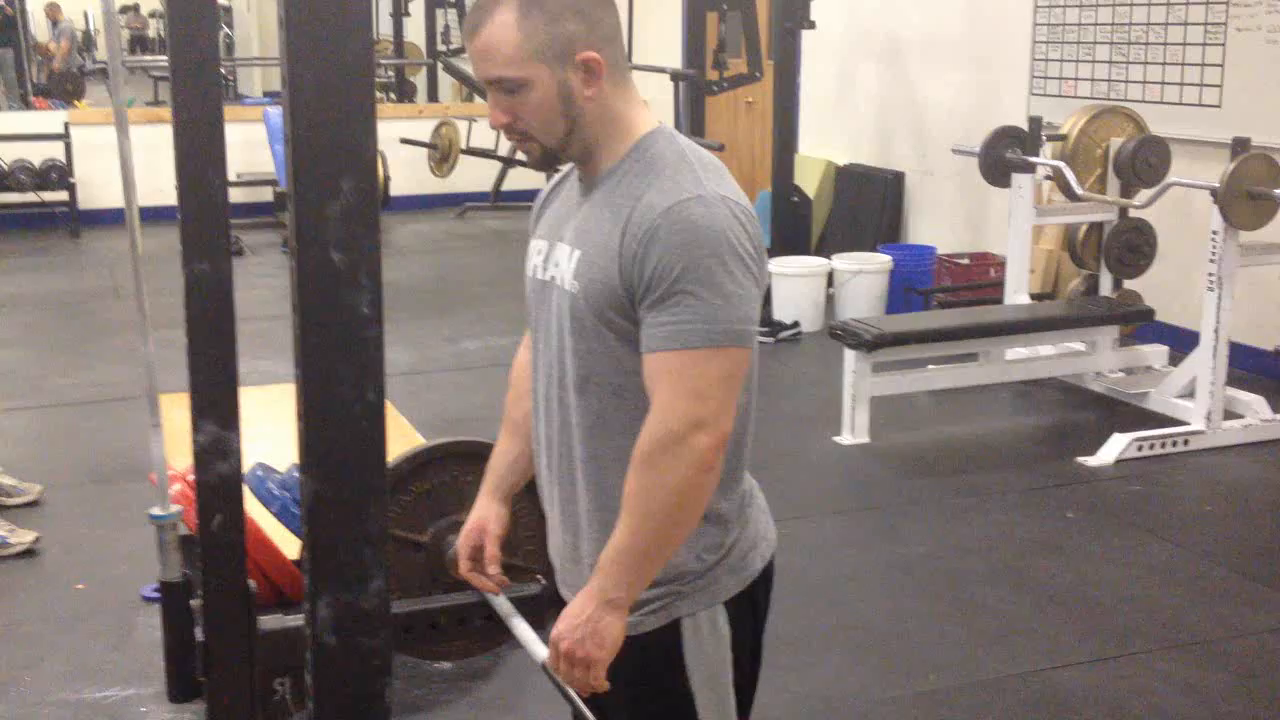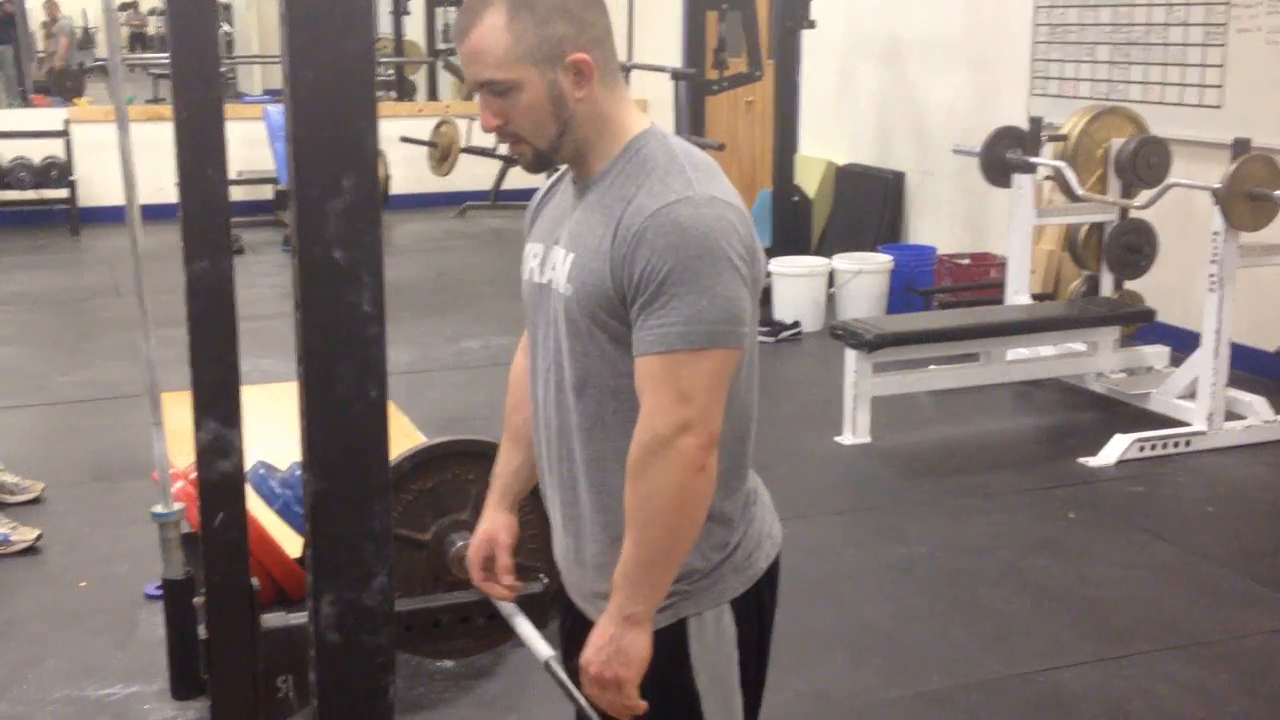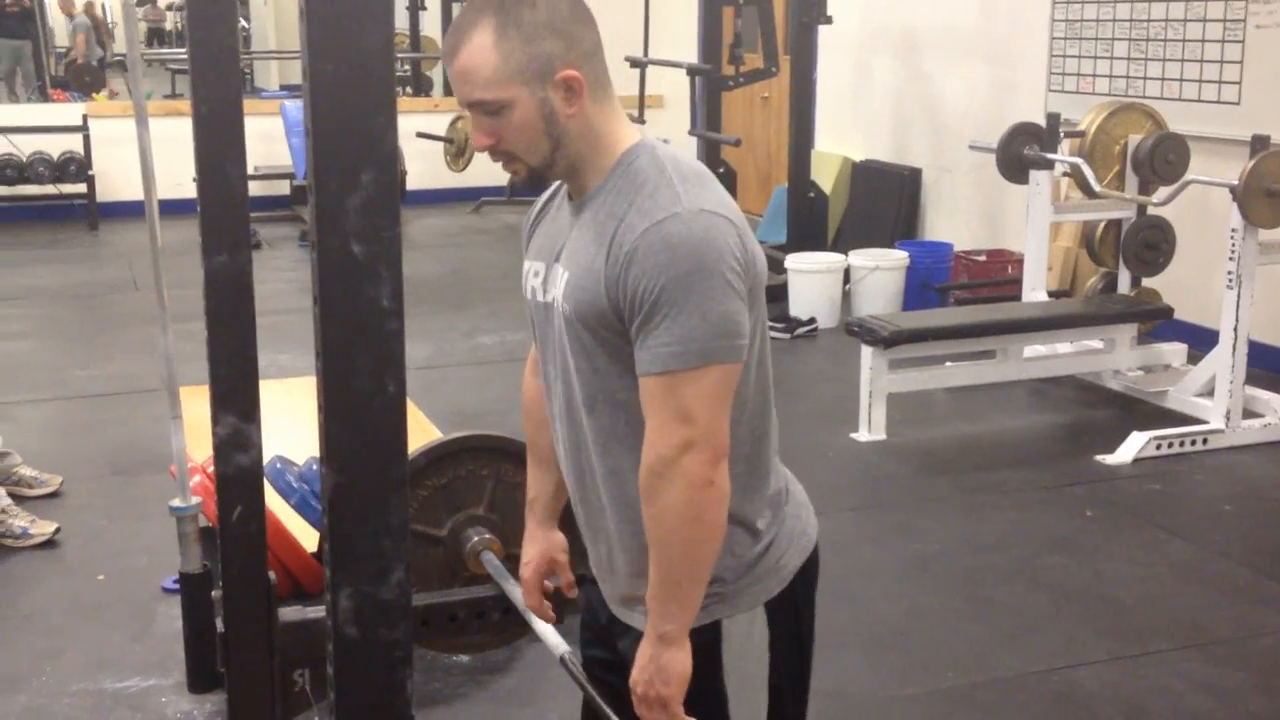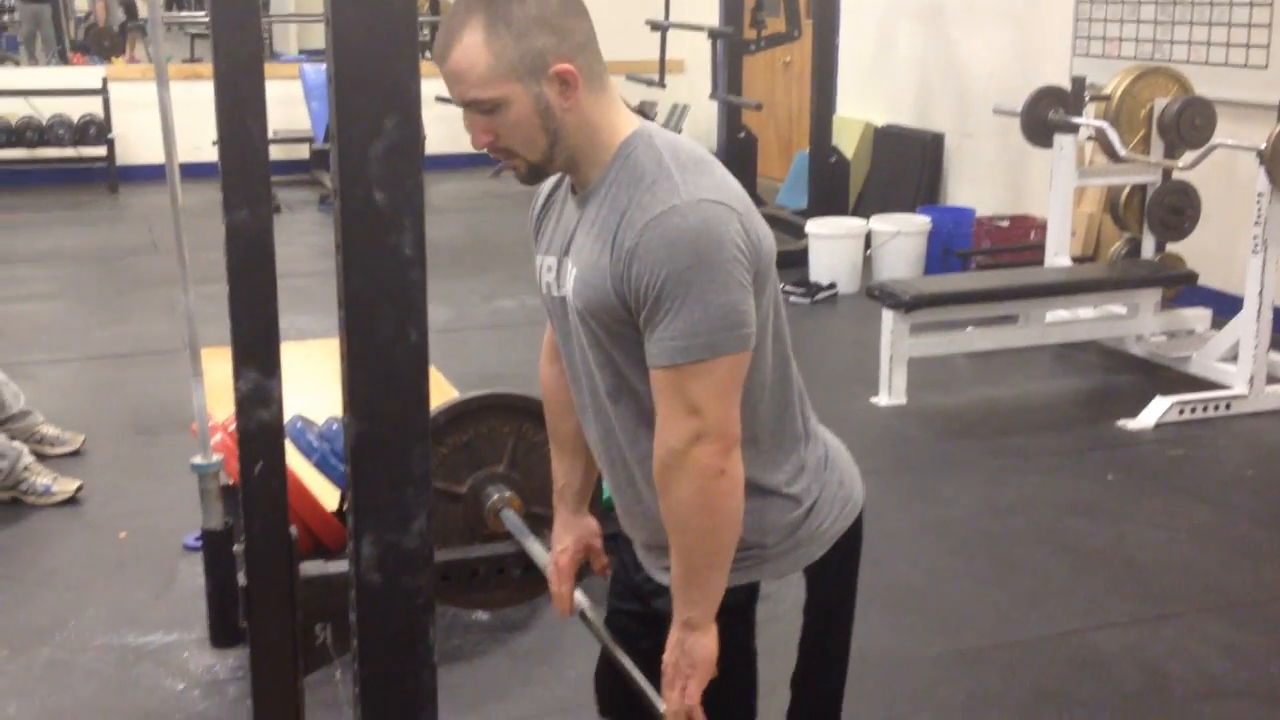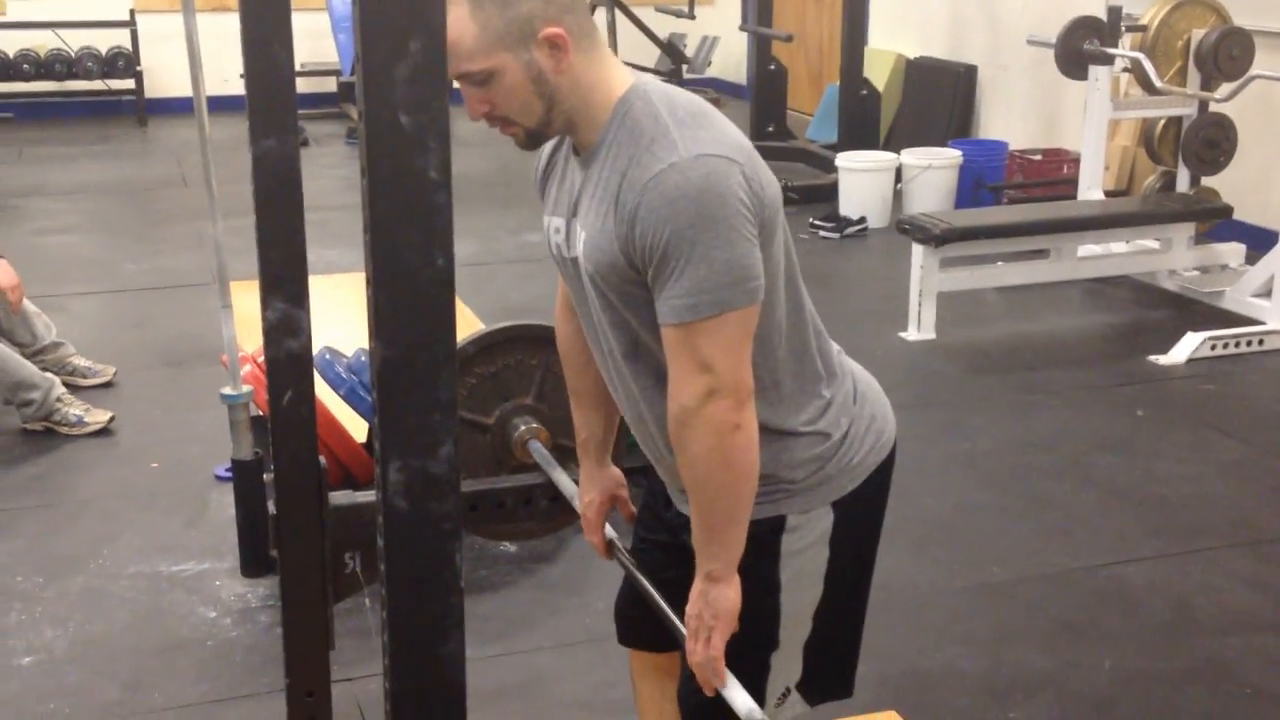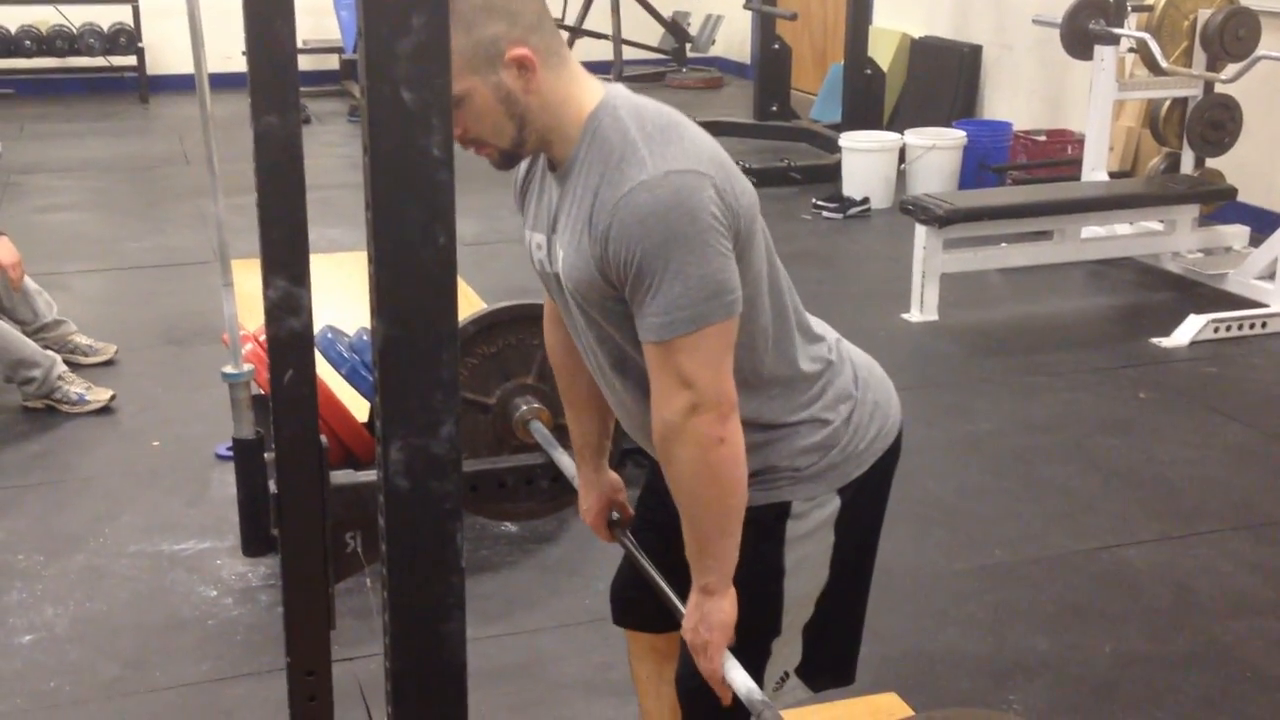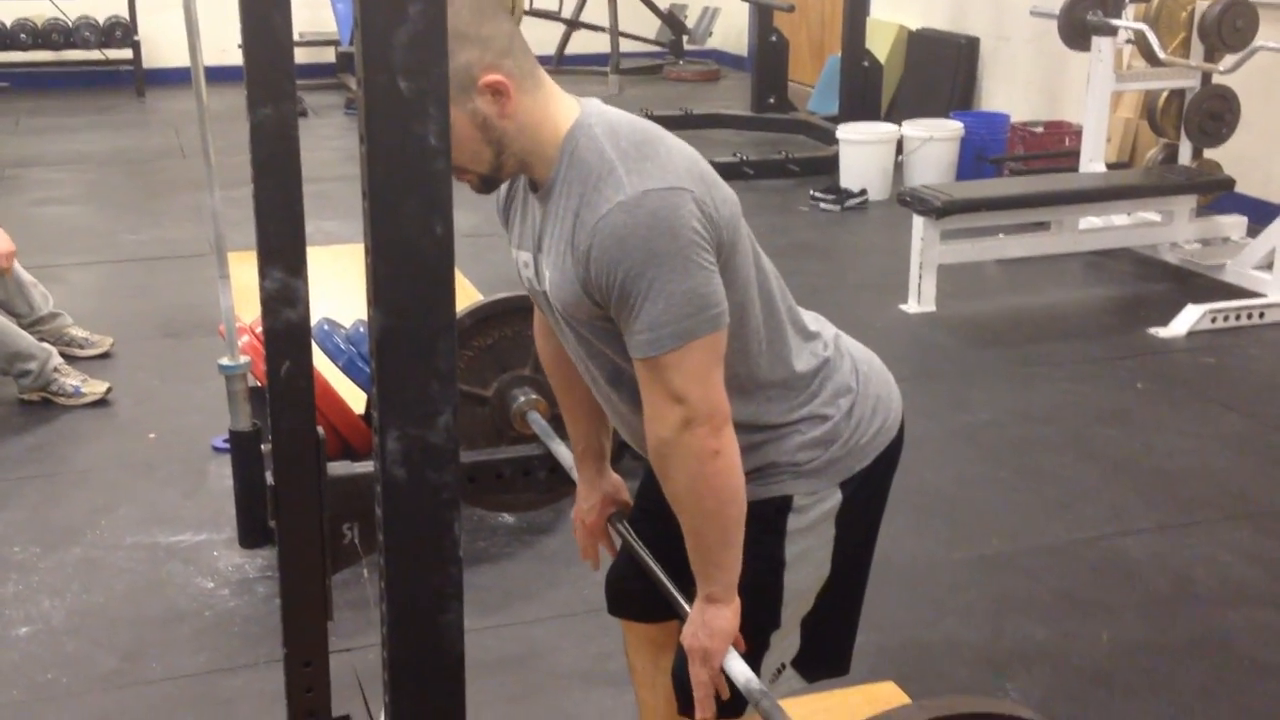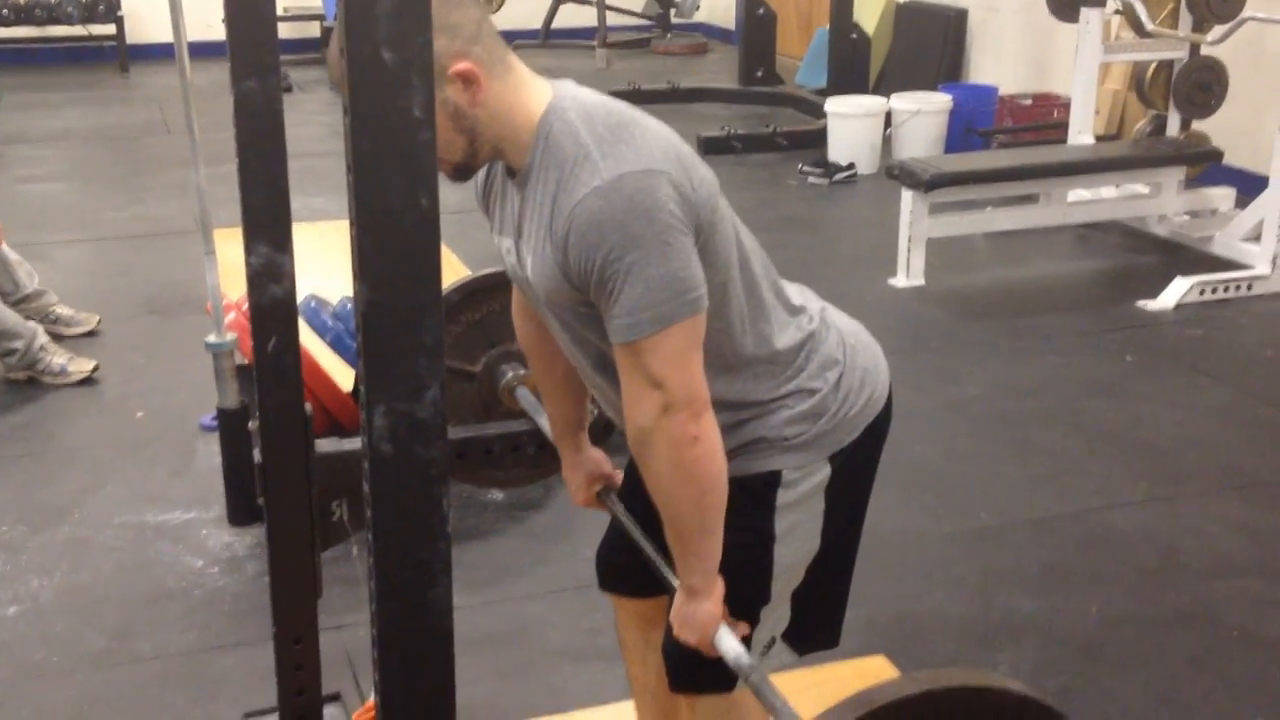
dt=0.4s
person 1, frame 1
left shoulder: (688, 214)
right shoulder: (566, 191)
left elbow: (692, 433)
left wrist: (609, 599)
right wrist: (494, 492)
left hip: (676, 586)
right hip: (592, 560)
person 1, frame 2
left shoulder: (681, 215)
right shoulder: (560, 194)
left elbow: (682, 437)
left wrist: (634, 617)
right wrist: (501, 500)
left hip: (685, 586)
right hip: (594, 566)
person 1, frame 3
left shoulder: (676, 230)
right shoulder: (556, 207)
left elbow: (690, 454)
right elbow: (548, 371)
left wrist: (671, 634)
right wrist: (540, 520)
left hip: (724, 583)
right hip: (624, 566)
person 1, frame 4
left shoulder: (681, 218)
right shoulder: (561, 192)
left elbow: (703, 445)
right elbow: (565, 358)
left wrist: (696, 621)
right wrist: (570, 509)
left hip: (770, 544)
person 1, frame 5
left shoulder: (683, 174)
right shoulder: (564, 148)
left elbow: (717, 400)
right elbow: (581, 311)
left wrist: (719, 574)
right wrist: (594, 463)
left hip: (806, 470)
right hip: (695, 462)
right knee: (650, 633)
person 1, frame 6
left shoulder: (654, 190)
right shoulder: (545, 157)
left elbow: (699, 412)
right elbow: (569, 320)
left wrist: (713, 586)
right wrist: (592, 467)
left hip: (814, 452)
right hip: (725, 444)
right knee: (647, 615)
person 1, frame 7
left shoulder: (635, 208)
right shoulder: (526, 171)
left elbow: (693, 427)
right elbow: (559, 330)
left wrist: (719, 601)
right wrist: (592, 474)
left hip: (817, 446)
right hip: (728, 436)
right knee: (640, 605)
person 1, frame 8
left shoulder: (610, 191)
right shoulder: (507, 154)
left elbow: (669, 409)
right elbow: (540, 310)
left wrist: (704, 584)
right wrist: (573, 449)
left hip: (800, 418)
right hip: (721, 412)
right knee: (635, 582)
